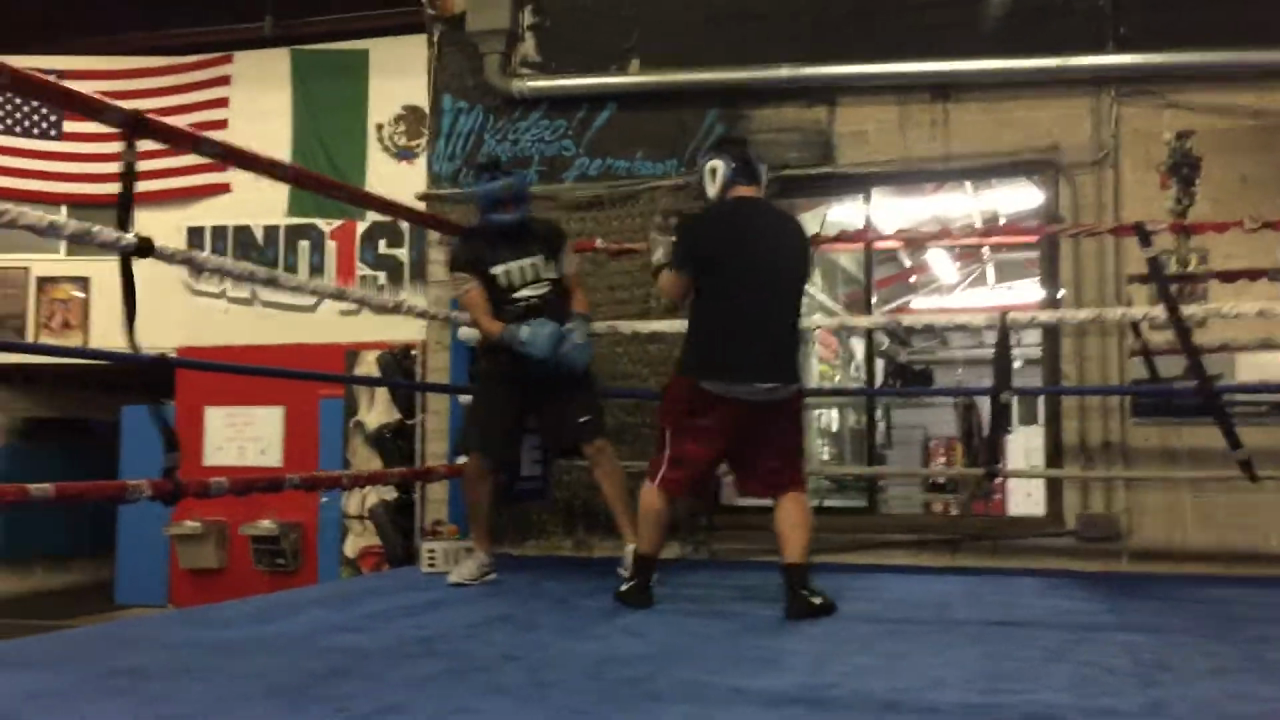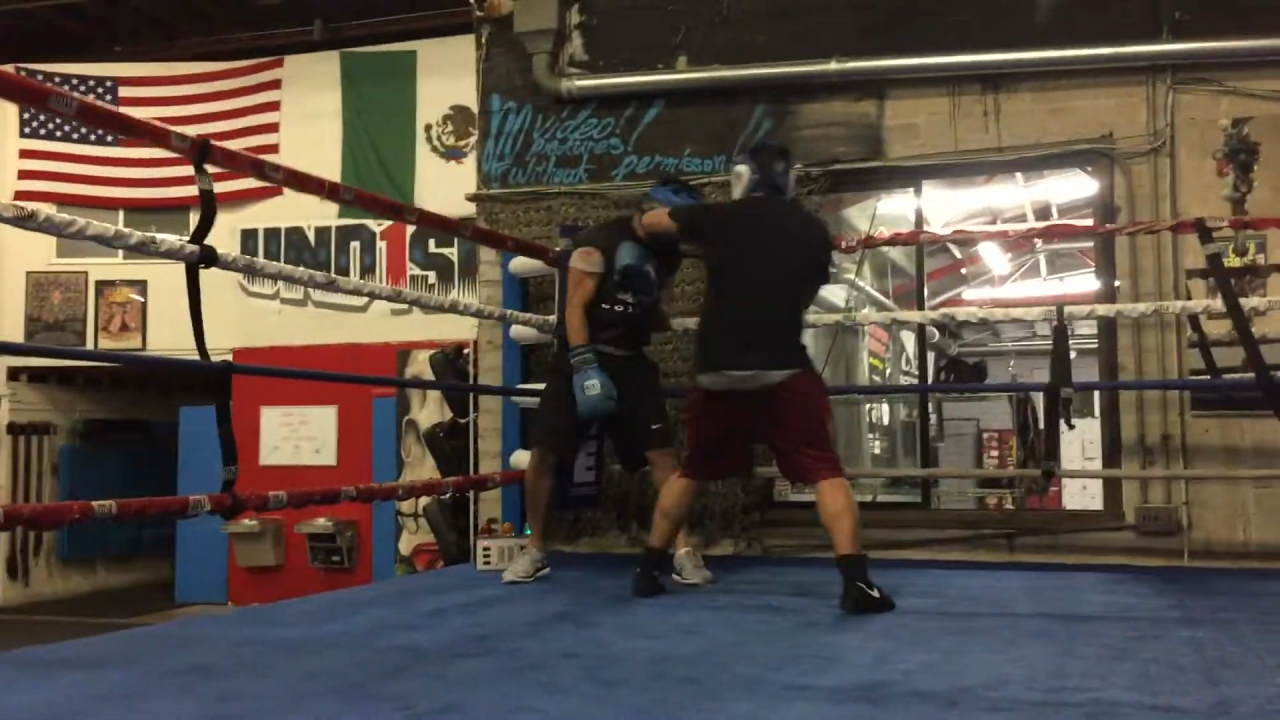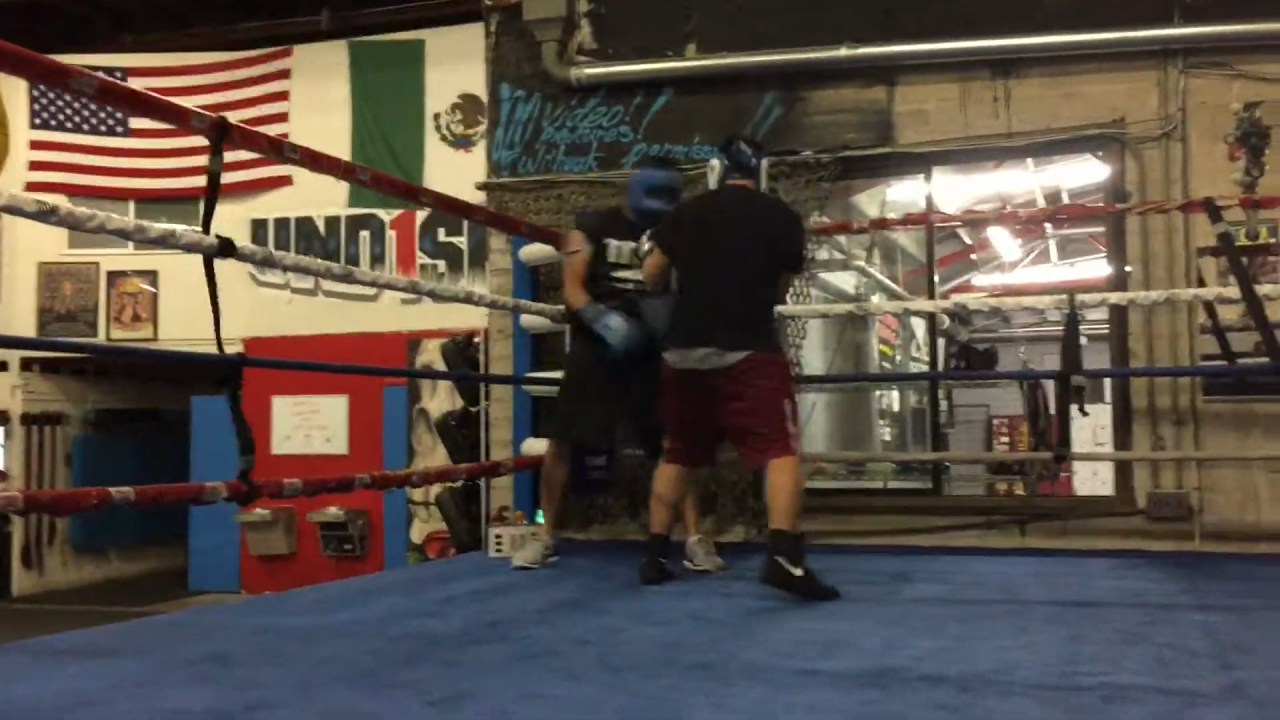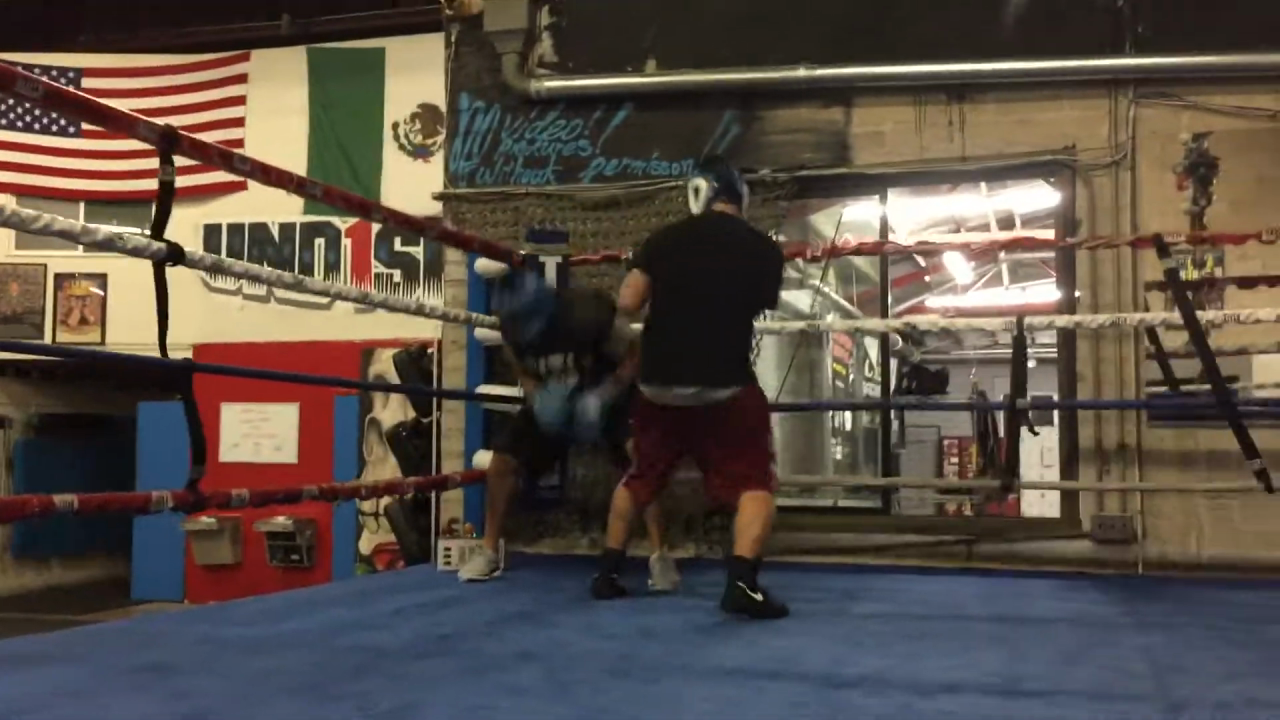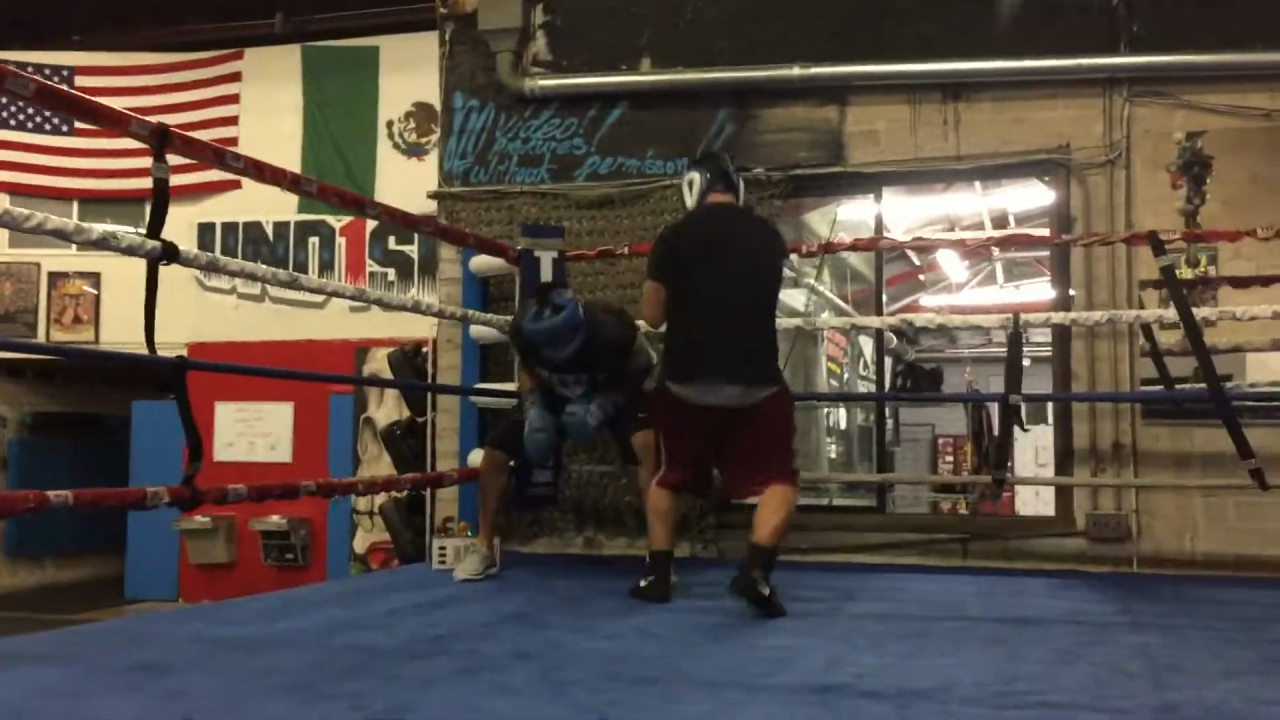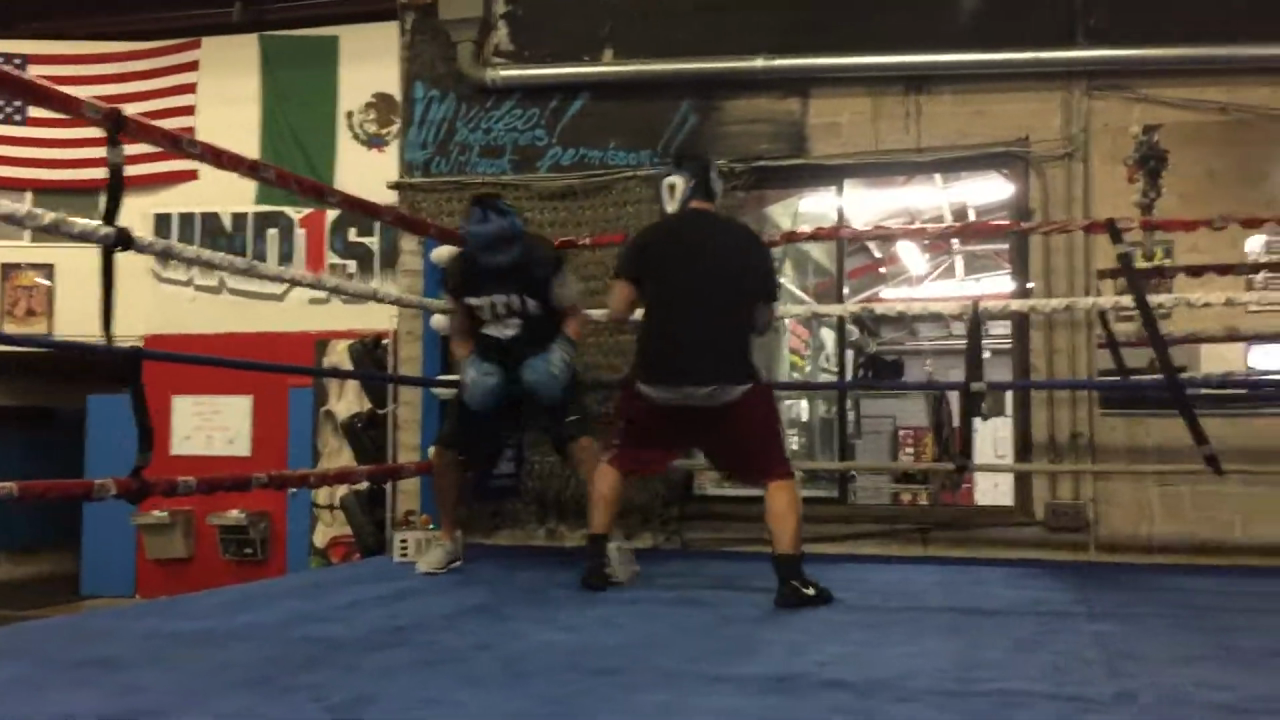
dt=0.3s
person 1, frame 1
left shoulder: (705, 224)
right shoulder: (793, 231)
left elbow: (671, 293)
left wrist: (666, 257)
left hip: (708, 377)
right hip: (775, 381)
left knee: (664, 478)
right knee: (787, 484)
left ankle: (640, 579)
right ankle: (799, 587)
person 1, frame 2
left shoulder: (722, 218)
right shoulder: (812, 229)
left elbow: (649, 224)
right elbow: (806, 296)
left hip: (717, 370)
right hip: (782, 370)
left knee: (689, 470)
right knee: (825, 472)
left ankle: (649, 568)
right ankle: (856, 580)
person 1, frame 3
left shoulder: (684, 215)
right shoulder: (782, 217)
left elbow: (651, 275)
right elbow: (782, 287)
left wrist: (654, 243)
left hip: (684, 352)
right hip: (747, 351)
left knee: (677, 457)
right knee: (780, 451)
left ankle: (655, 557)
right ankle: (784, 555)
person 1, frame 4
left shoulder: (666, 239)
right shoulder: (764, 249)
left elbow: (628, 303)
left hip: (659, 384)
right hip: (727, 387)
left knee: (639, 481)
right knee: (755, 486)
left ankle: (607, 572)
right ankle: (742, 581)
person 1, frame 5
left shoulder: (676, 237)
right shoulder: (770, 237)
left elbow: (653, 315)
left hip: (686, 382)
right hip: (755, 383)
left knee: (670, 476)
right knee: (777, 480)
left ankle: (658, 575)
right ankle: (755, 566)
person 1, frame 6
left shoulder: (650, 239)
right shoulder: (749, 242)
left elbow: (617, 310)
right elbow: (762, 321)
left hip: (657, 382)
right hip: (730, 384)
left knee: (616, 463)
right knee: (776, 474)
left ankle: (596, 561)
right ankle: (792, 577)
person 2, frame 1
left shoulder: (550, 235)
right shoulder: (468, 255)
left elbow: (575, 288)
right elbow: (482, 319)
left wrist: (577, 330)
right wrist: (521, 336)
left hip: (559, 357)
right hip: (505, 360)
left knee: (597, 447)
right knee: (479, 460)
left ankle: (633, 548)
right ankle: (482, 554)
person 2, frame 2
left shoulder: (663, 253)
right shoulder: (601, 241)
right elbow: (575, 306)
left wrist: (645, 285)
right wrist: (583, 366)
left hip: (630, 361)
right hip: (582, 359)
left knee: (662, 453)
right knee: (545, 453)
left ankle: (685, 553)
right ankle: (535, 551)
person 2, frame 3
right shoulder: (593, 227)
right elbow: (572, 288)
left wrist: (663, 310)
right wrist: (602, 318)
left hip: (650, 347)
right hip: (597, 345)
right knee: (563, 442)
left ankle: (696, 539)
right ankle: (544, 537)
person 2, frame 4
left shoulder: (592, 314)
right shoulder: (514, 328)
left elbow: (630, 359)
right elbow: (525, 374)
left wrist: (601, 396)
right wrist: (539, 397)
left hip: (605, 395)
right hip: (553, 402)
right knee: (504, 456)
left ankle: (659, 554)
right ankle: (489, 552)
person 2, frame 5
left shoulder: (614, 330)
right shoulder: (524, 334)
left elbow: (645, 371)
right elbow: (527, 370)
left wrist: (602, 401)
right wrist: (534, 408)
left hip: (613, 395)
right hip: (554, 398)
left knee: (645, 445)
right knee: (494, 455)
right ankle: (484, 550)
person 2, frame 6
left shoulder: (544, 260)
right shoulder: (459, 274)
left elbow: (572, 316)
right elbow: (460, 335)
left wrist: (560, 355)
right wrist: (471, 369)
left hip: (542, 369)
right hip: (491, 374)
left knee: (582, 444)
right knee: (445, 454)
left ankle: (610, 542)
right ankle: (448, 542)
